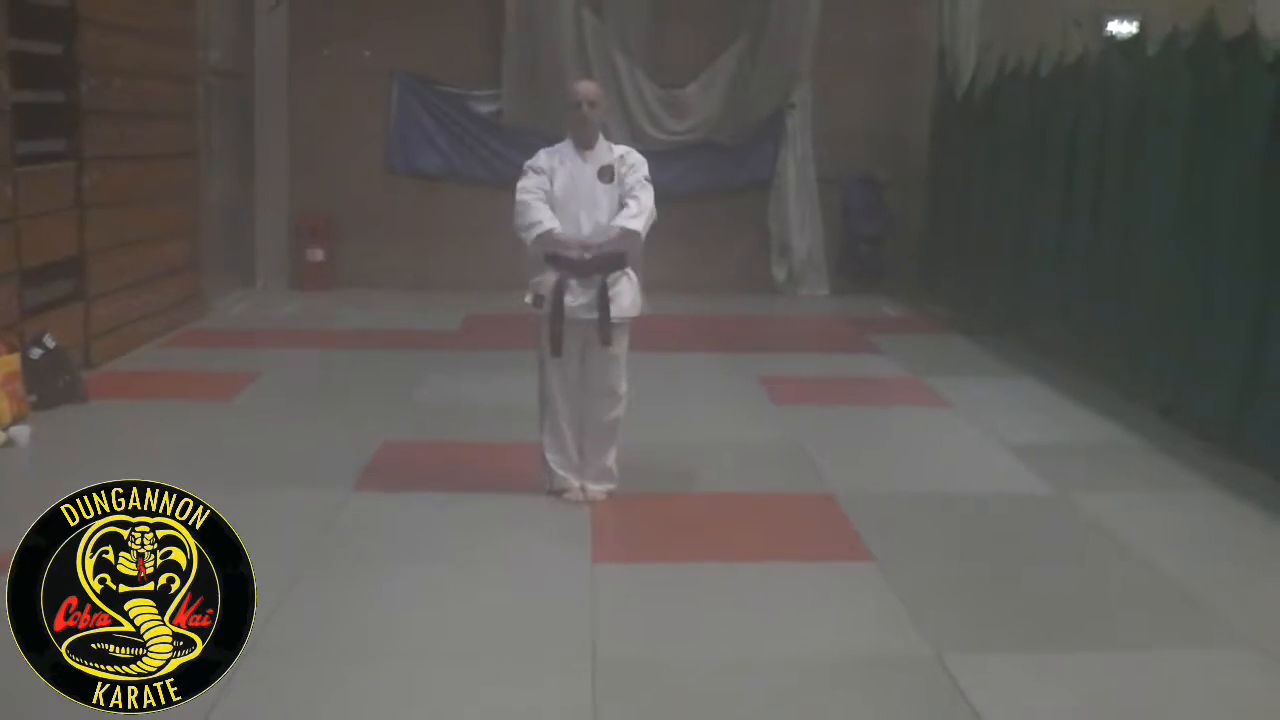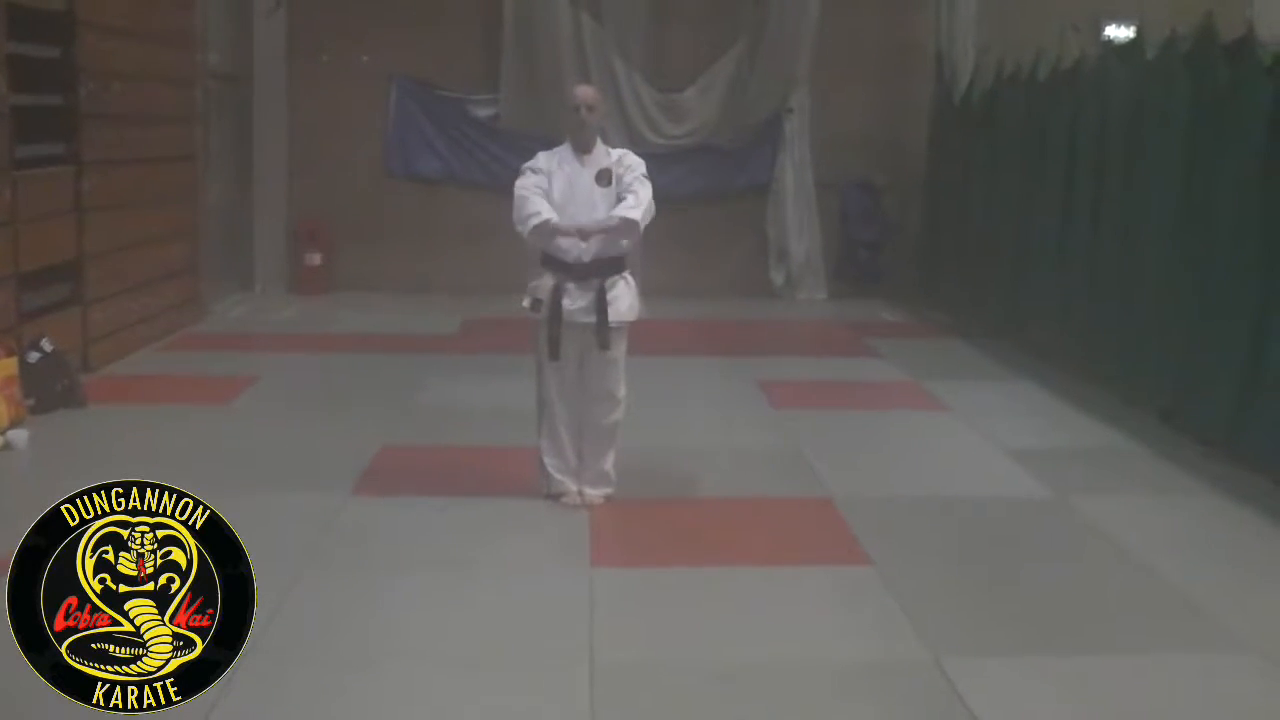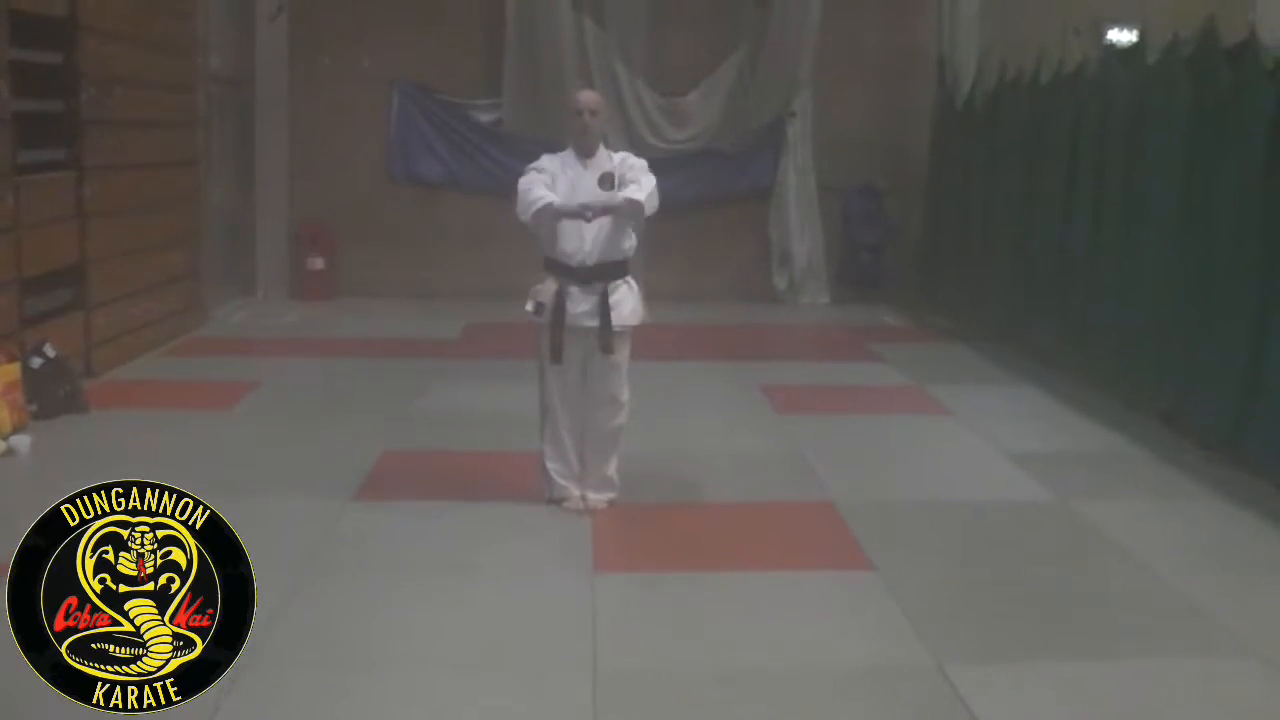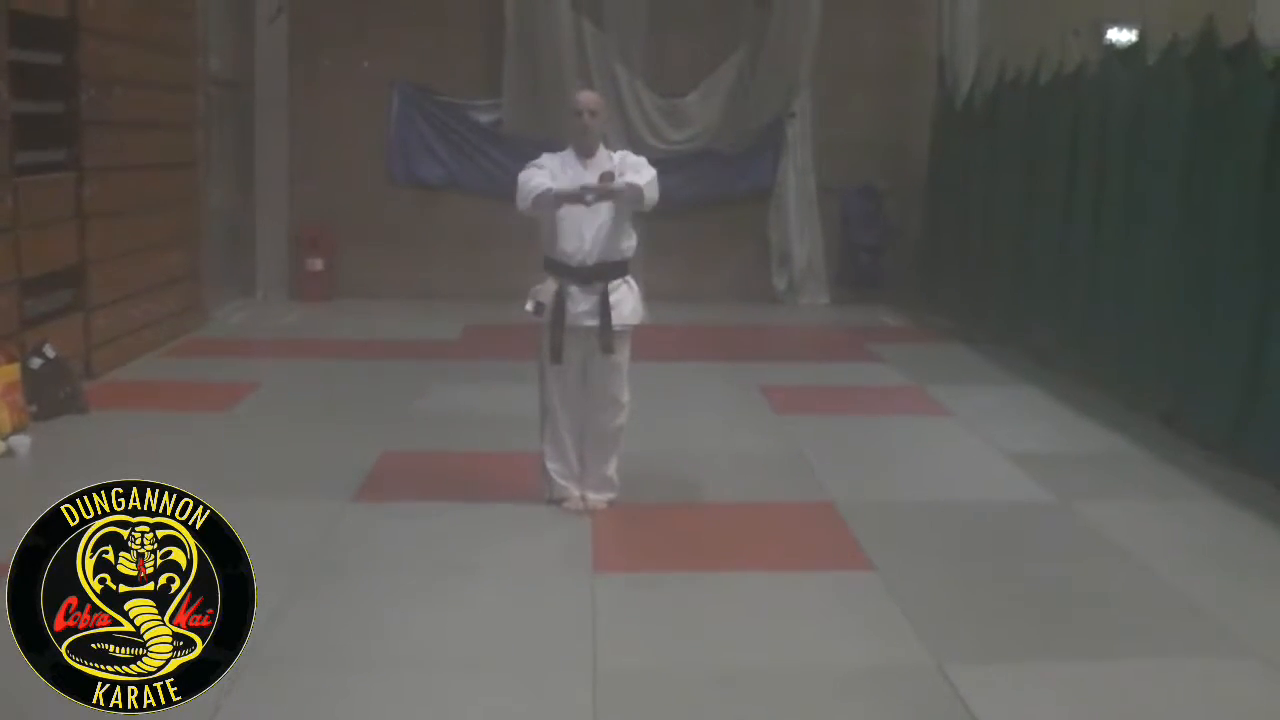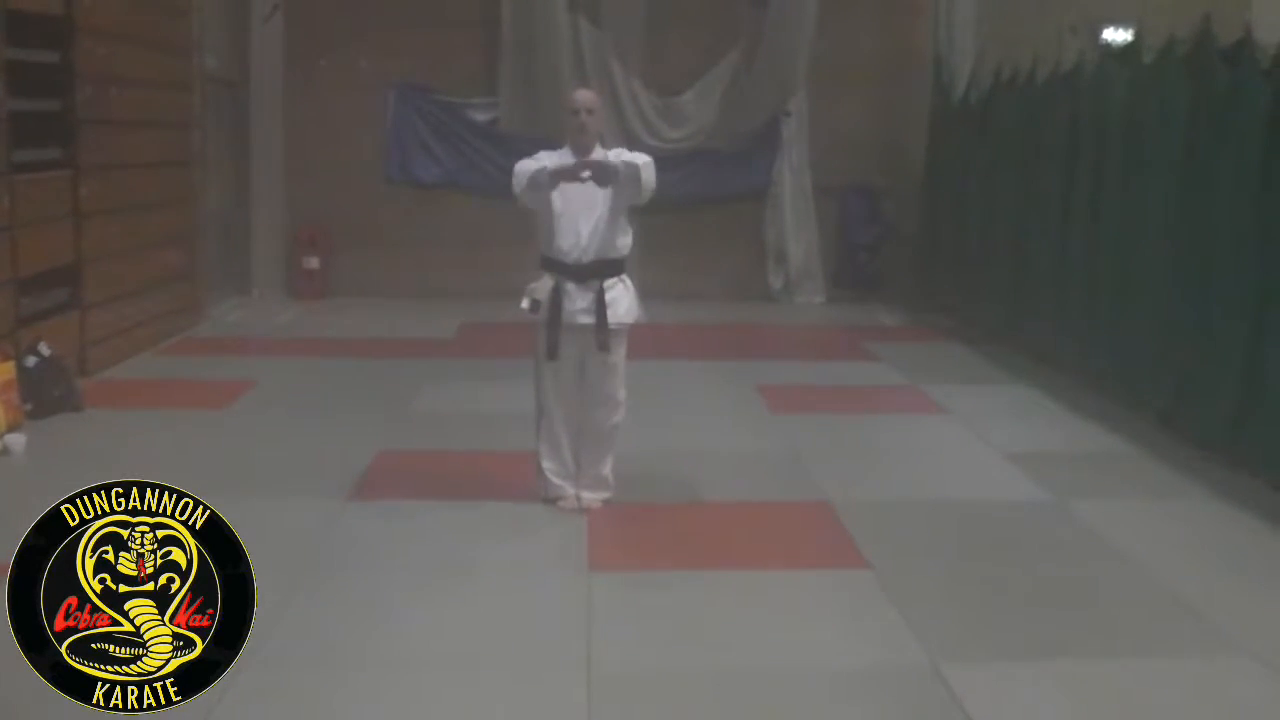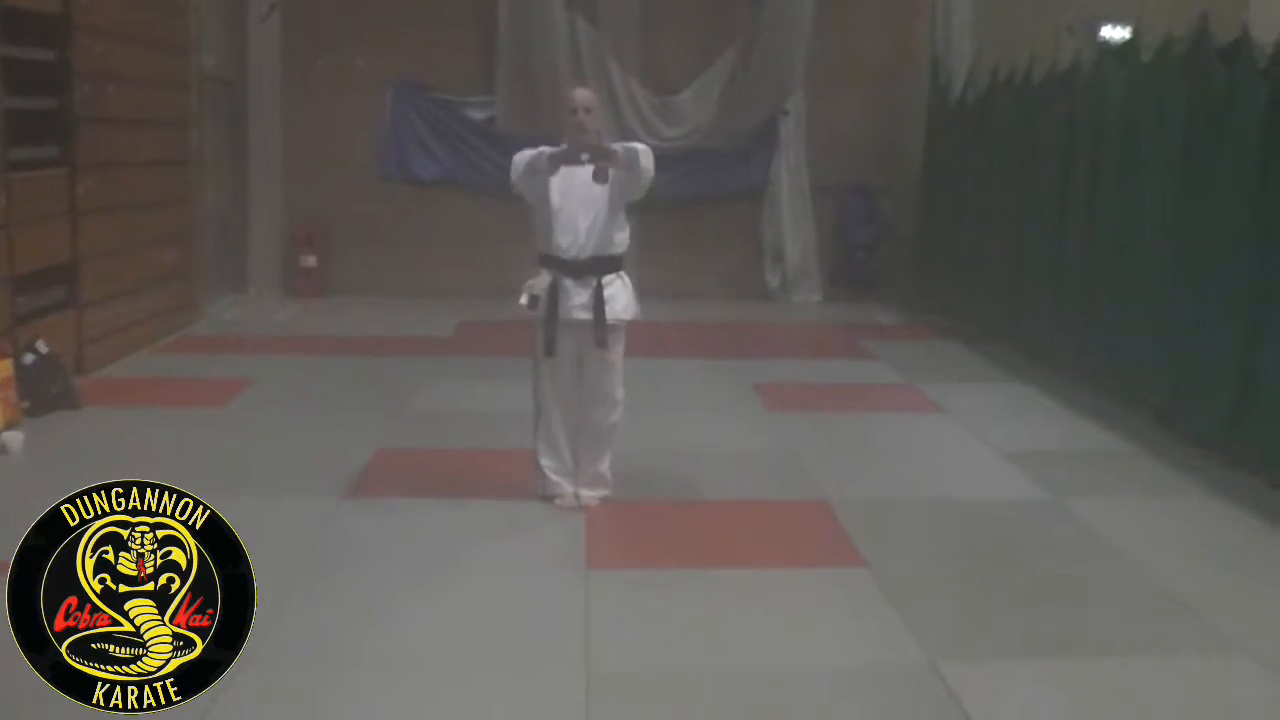
dt=0.1s
person 1, frame 1
left shoulder: (627, 160)
right shoulder: (545, 161)
left elbow: (641, 204)
right elbow: (528, 204)
left wrist: (610, 235)
right wrist: (560, 237)
left hip: (610, 286)
right hip: (560, 286)
left knee: (607, 389)
right knee: (559, 388)
left ankle: (598, 475)
right ankle: (565, 476)
person 1, frame 2
left shoulder: (625, 162)
right shoulder: (543, 164)
left elbow: (640, 200)
right elbow: (526, 202)
left wrist: (609, 224)
right wrist: (559, 227)
left hip: (608, 290)
right hip: (558, 289)
left knee: (605, 393)
right knee: (557, 392)
left ankle: (595, 479)
right ankle: (562, 479)
person 1, frame 3
left shoulder: (626, 166)
right shoulder: (548, 167)
left elbow: (646, 195)
right elbow: (530, 197)
left wrist: (613, 204)
right wrist: (565, 208)
left hip: (612, 294)
right hip: (562, 294)
left knee: (608, 397)
right knee: (561, 396)
left ankle: (598, 484)
right ankle: (565, 485)
person 1, frame 4
left shoulder: (627, 163)
right shoulder: (548, 166)
left elbow: (646, 188)
right elbow: (529, 191)
left wrist: (614, 189)
right wrist: (564, 194)
left hip: (612, 294)
right hip: (562, 293)
left knee: (608, 397)
right knee: (560, 397)
left ankle: (598, 484)
right ankle: (565, 485)
person 1, frame 5
left shoulder: (619, 164)
right shoulder: (548, 164)
left elbow: (644, 176)
right elbow: (524, 180)
left wrist: (615, 169)
right wrist: (560, 172)
left hip: (608, 293)
right hip: (558, 292)
left knee: (604, 396)
right knee: (556, 395)
left ankle: (593, 483)
right ankle: (561, 483)
person 1, frame 6
left shoulder: (618, 160)
right shoulder: (545, 158)
left elbow: (643, 166)
right elbow: (522, 170)
left wrist: (612, 152)
right wrist: (558, 156)
left hip: (605, 290)
right hip: (556, 288)
left knee: (602, 394)
right knee: (554, 393)
left ankle: (591, 480)
right ankle: (558, 481)
